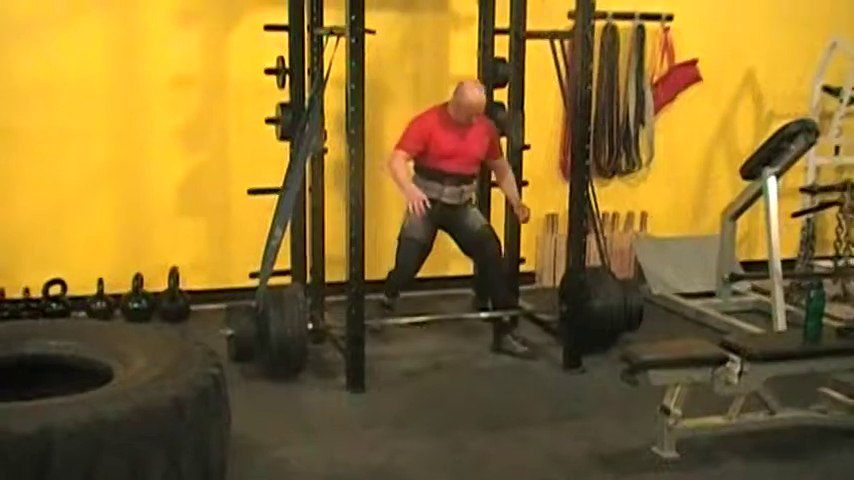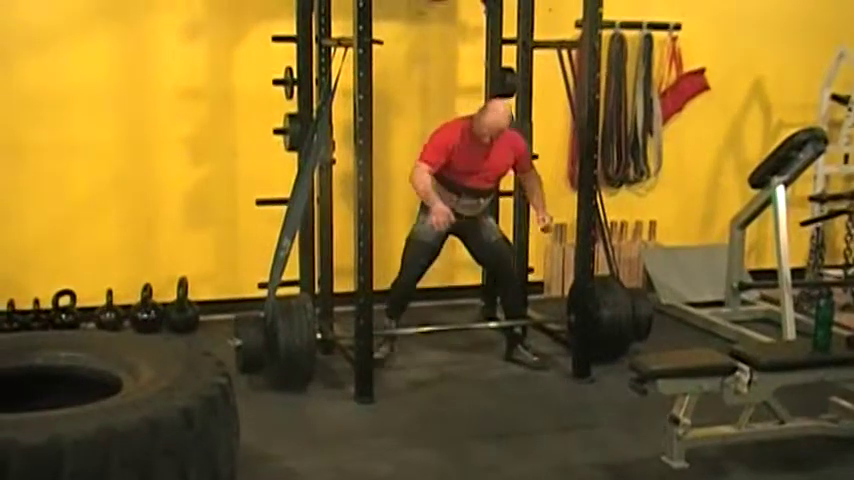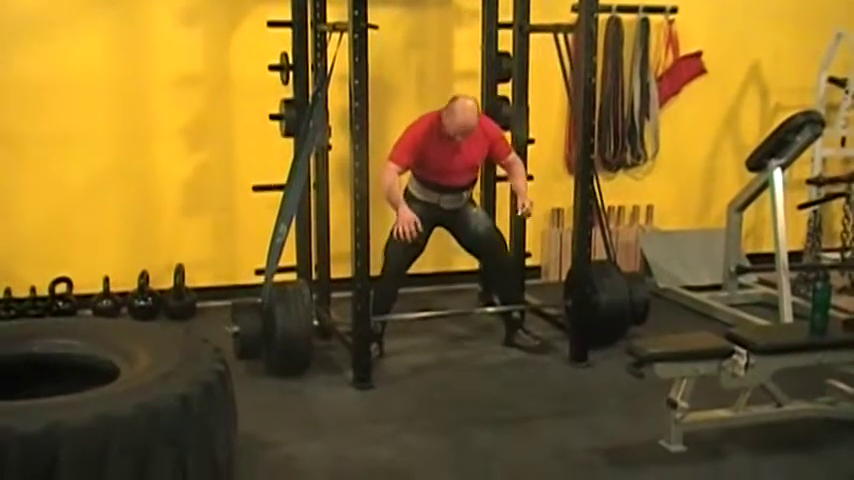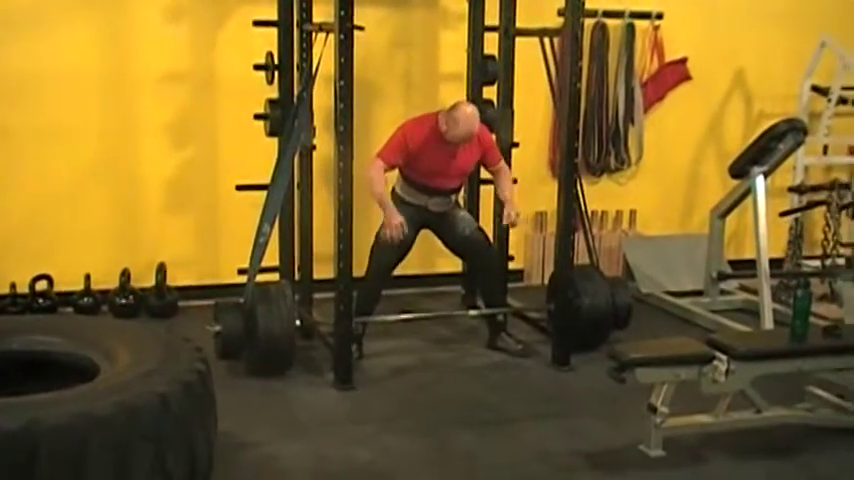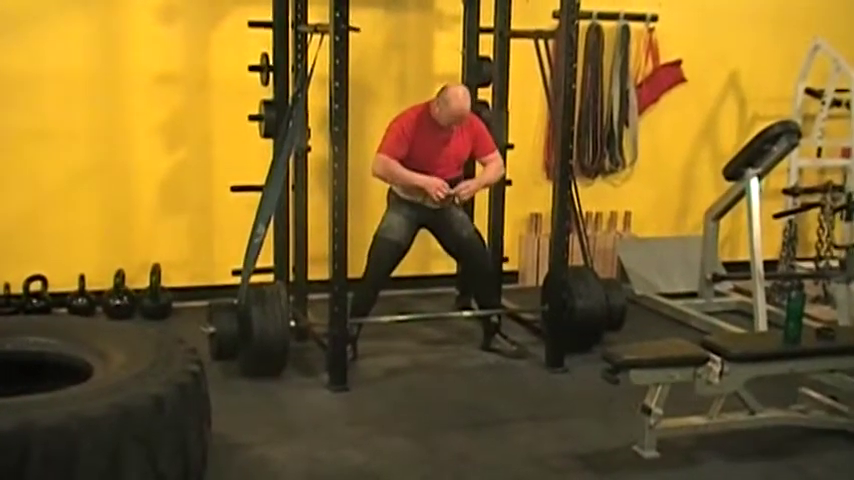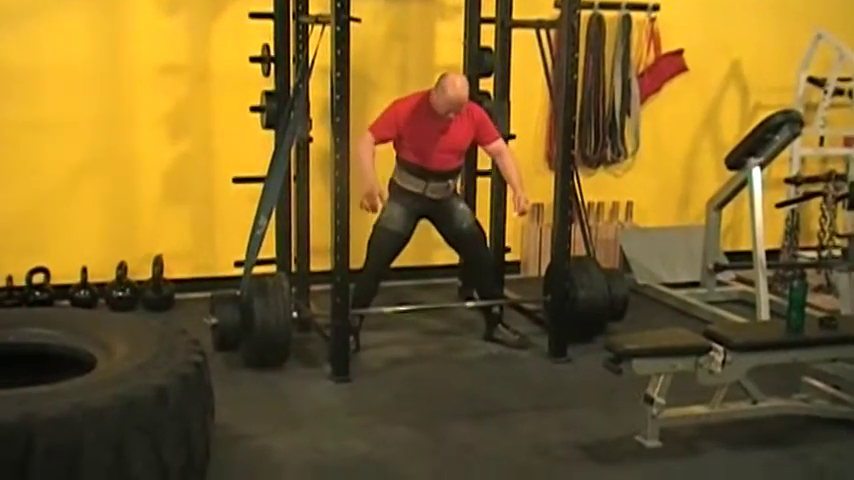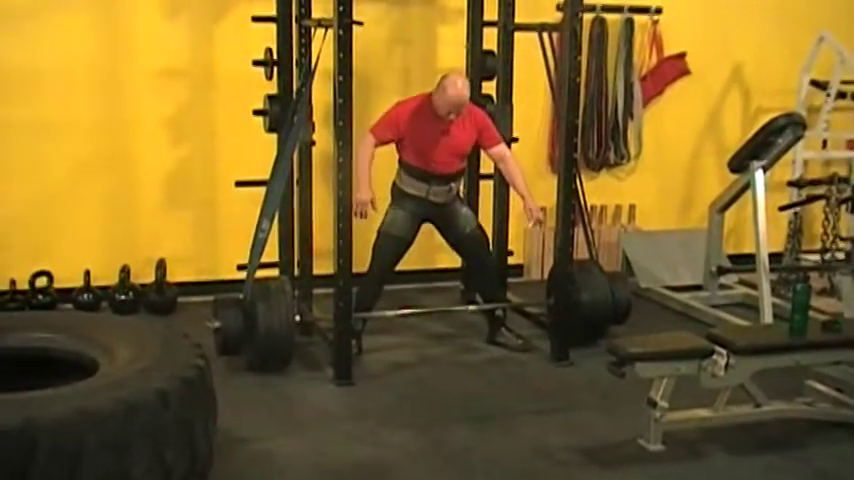
dt=0.7s
person 1, frame 1
left shoulder: (486, 128)
right shoulder: (426, 123)
left elbow: (500, 166)
right elbow: (396, 160)
left wrist: (516, 202)
right wrist: (410, 189)
left hip: (462, 205)
right hip: (426, 203)
left knee: (494, 260)
right knee: (406, 265)
left ankle: (504, 332)
right ankle: (385, 306)
person 1, frame 2
left shoulder: (515, 142)
right shoulder: (450, 133)
left elbow: (529, 176)
right elbow: (419, 173)
left wrist: (540, 209)
right wrist: (435, 204)
left hip: (477, 214)
right hip: (440, 210)
left knee: (510, 271)
right knee: (410, 270)
left ankle: (516, 342)
right ankle: (386, 334)
person 1, frame 3
left shoulder: (488, 129)
right shoulder: (421, 131)
left elbow: (512, 162)
right elbow: (389, 172)
left wrist: (522, 194)
right wrist: (402, 209)
left hip: (461, 204)
right hip: (421, 203)
left knee: (500, 256)
right knee: (395, 262)
left ankle: (515, 328)
right ankle: (374, 334)
person 1, frame 4
left shoulder: (480, 136)
right shoulder: (414, 131)
left elbow: (500, 169)
right elbow: (376, 169)
left wrist: (509, 203)
right wrist: (389, 211)
left hip: (448, 206)
right hip: (409, 204)
left knee: (488, 259)
right knee: (380, 265)
left ankle: (498, 331)
right ankle: (355, 334)
person 1, frame 5
left shoulder: (473, 125)
right shoulder: (408, 122)
left elbow: (497, 164)
right elbow: (380, 166)
left wrist: (477, 183)
right wrist: (423, 181)
left hip: (447, 205)
right hip: (406, 204)
left knee: (481, 262)
right knee: (378, 268)
left ankle: (492, 333)
right ankle: (349, 336)
person 1, frame 6
left shoulder: (474, 115)
right shoulder: (405, 109)
left elbow: (500, 151)
right elbow: (366, 141)
left wrist: (517, 188)
right wrist: (370, 182)
left hip: (447, 195)
right hip: (406, 193)
left knee: (480, 253)
right knee: (377, 259)
left ankle: (495, 323)
right ankle: (351, 327)
person 1, frame 7
left shoulder: (476, 118)
right shoulder: (407, 111)
left elbow: (503, 156)
right elbow: (367, 142)
left wrist: (527, 197)
right wrist: (363, 187)
left hip: (449, 199)
right hip: (409, 197)
left knee: (482, 257)
right knee: (382, 262)
left ankle: (498, 326)
right ankle: (354, 331)
